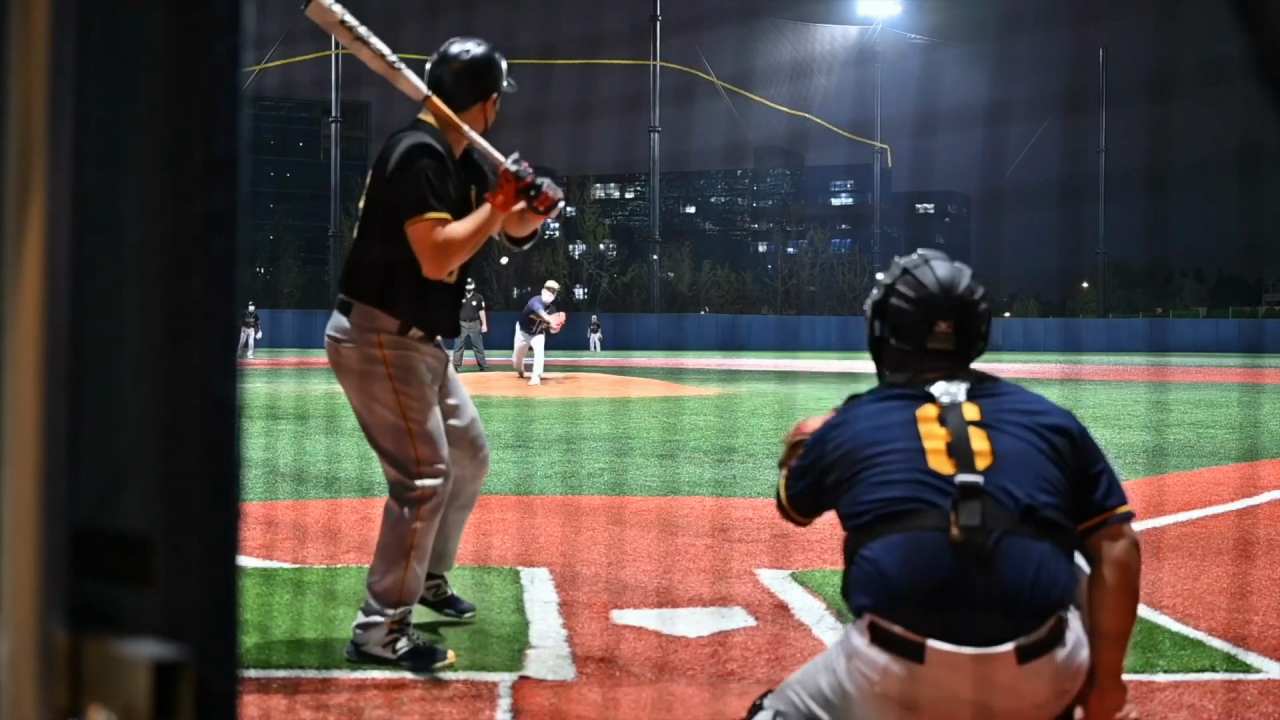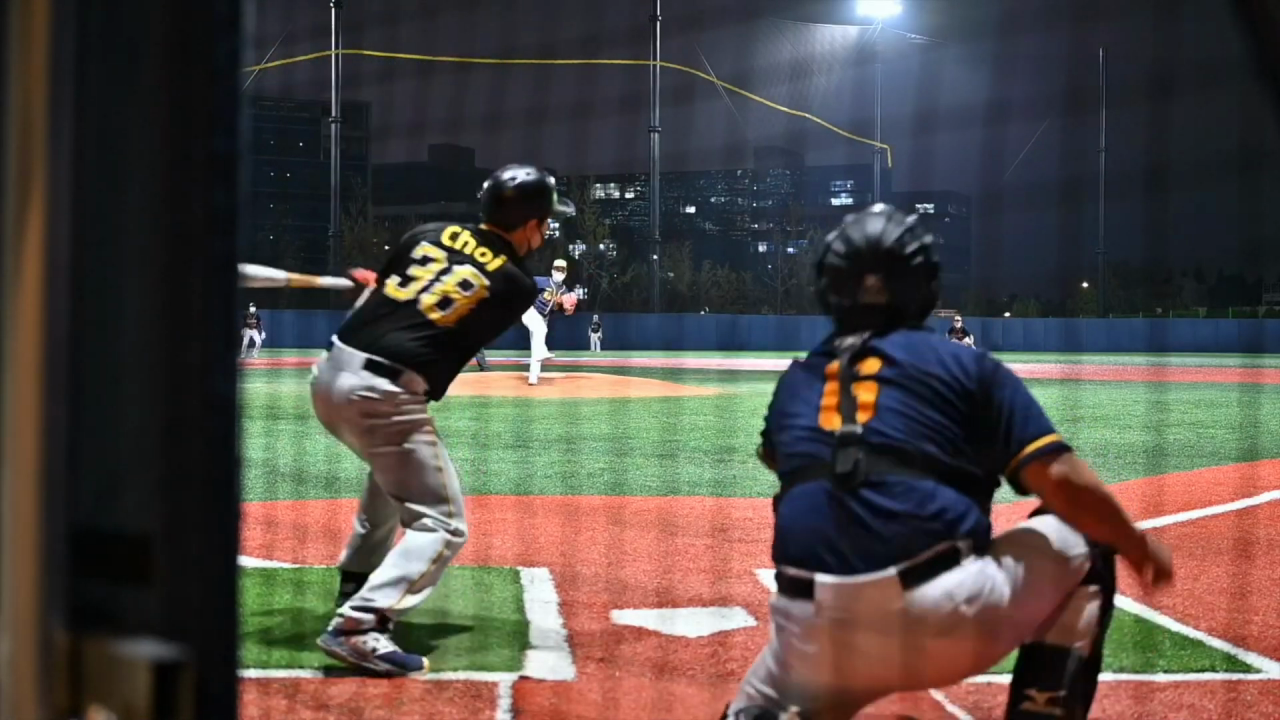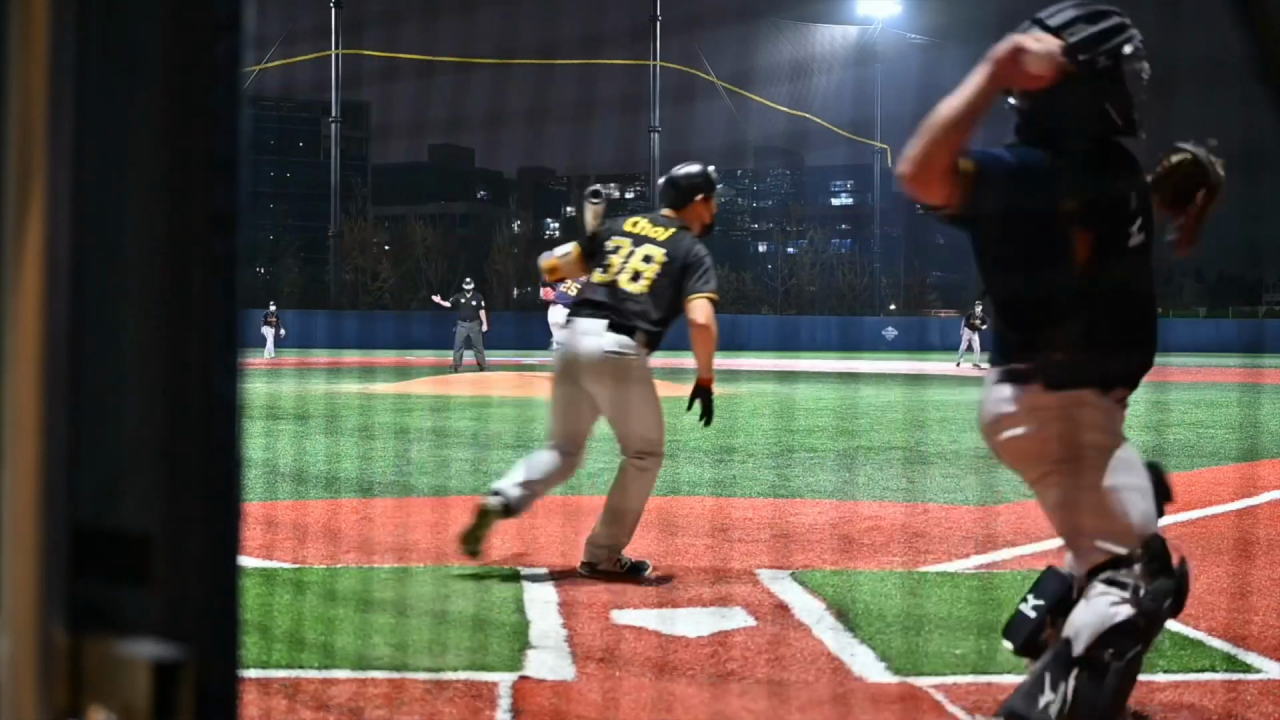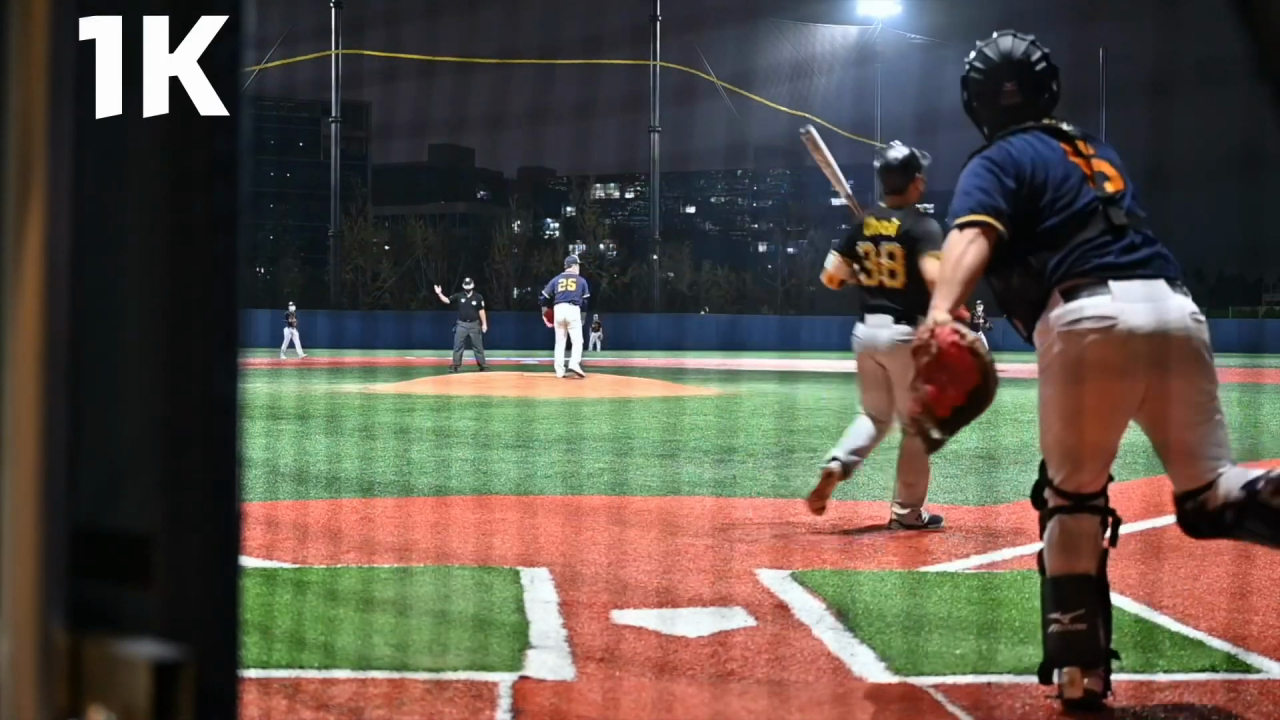
dt=0.7s
person 1, frame 1
left shoulder: (848, 425)
right shoulder: (1050, 419)
left elbow: (791, 507)
right elbow: (1118, 546)
left wrist: (809, 452)
right wrist: (1107, 680)
left hip: (896, 679)
right hip: (1036, 680)
person 1, frame 2
left shoulder: (794, 382)
right shoulder: (965, 365)
right elbow: (1059, 479)
right wrist: (1136, 545)
left hip: (815, 621)
right hip: (944, 613)
right knee: (1086, 546)
person 1, frame 3
left shoulder: (1108, 165)
right shoulder: (1023, 173)
right elbow: (921, 174)
left wrist: (1178, 191)
right wrist: (995, 70)
left hip: (1070, 404)
right hip: (1056, 408)
left knee: (1128, 519)
right knee: (1140, 569)
left ankle: (1048, 628)
person 1, frame 4
left shoulder: (996, 162)
right shoulder: (1093, 148)
left elbow: (970, 238)
left wrist: (939, 314)
left hip: (1090, 320)
right hip: (1174, 310)
left knee: (1072, 499)
right knee: (1206, 485)
left ankle: (1080, 672)
person 2, frame 1
left shoulder: (458, 159)
right shoulder: (418, 152)
left elbow: (513, 230)
right elbow: (437, 257)
left wrist: (535, 204)
right wrist: (500, 199)
left hip: (416, 341)
right hip: (378, 339)
left knee: (468, 457)
right knee: (423, 479)
left ankle: (427, 577)
right ankle: (379, 630)
person 2, frame 2
left shoulder: (429, 233)
right shoulder: (518, 282)
left hip: (332, 374)
right hip: (386, 392)
left knee: (391, 469)
right knee: (440, 526)
left ankle: (359, 578)
right ankle: (357, 628)
person 2, frame 3
left shoulder: (617, 227)
right shoulder: (694, 253)
left elbow: (550, 265)
right elbow: (701, 321)
left wrist: (591, 262)
right wrist: (705, 379)
left hip: (574, 339)
right hip: (620, 350)
left knee: (563, 450)
right knee: (644, 454)
left ankle: (499, 500)
right ankle: (604, 556)
person 2, frame 4
left shoulder: (860, 223)
right shoulder: (922, 224)
left elbow: (830, 276)
right elbow: (934, 278)
left hip: (865, 331)
right hip: (904, 333)
left knee: (874, 417)
right knee: (916, 425)
left ankle: (837, 466)
right ankle: (907, 512)
